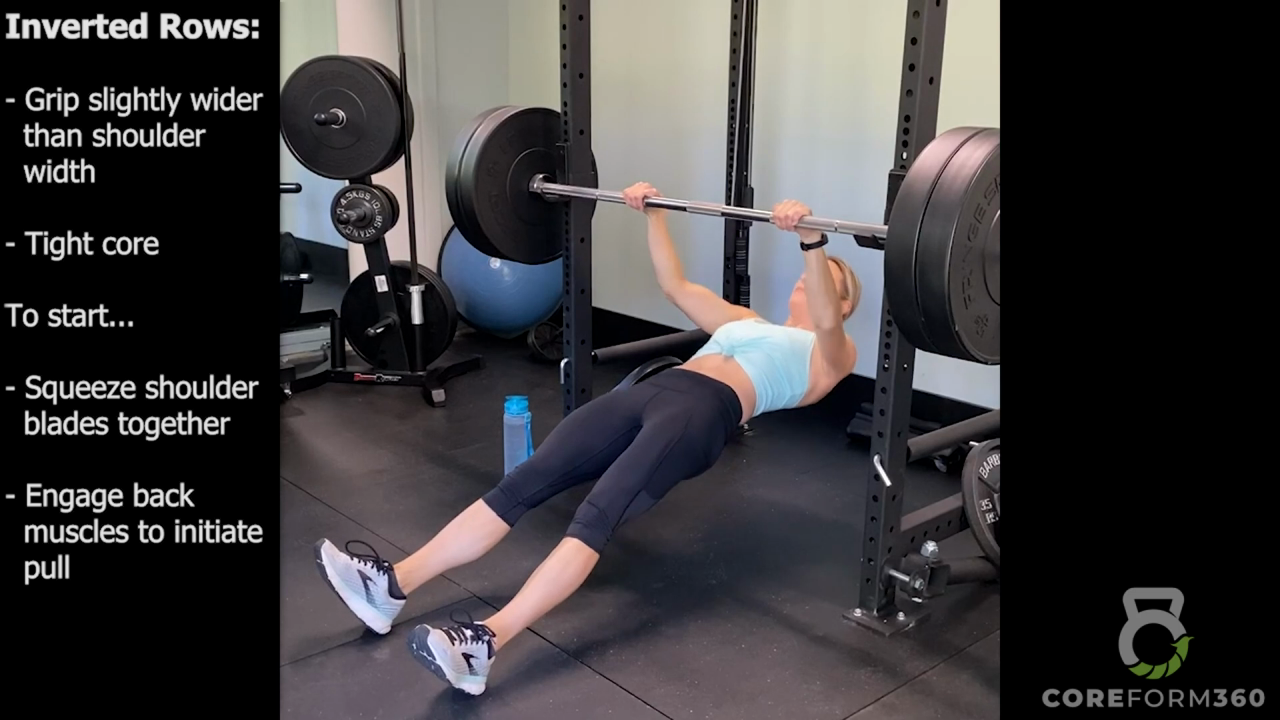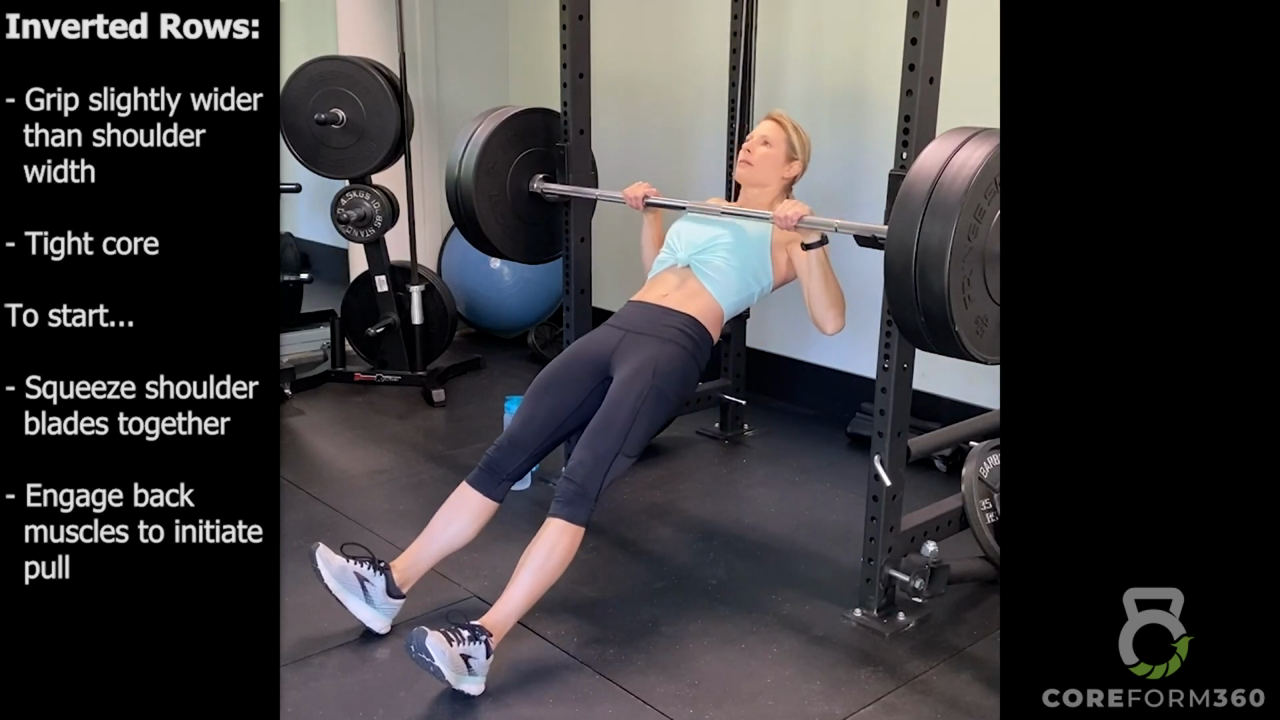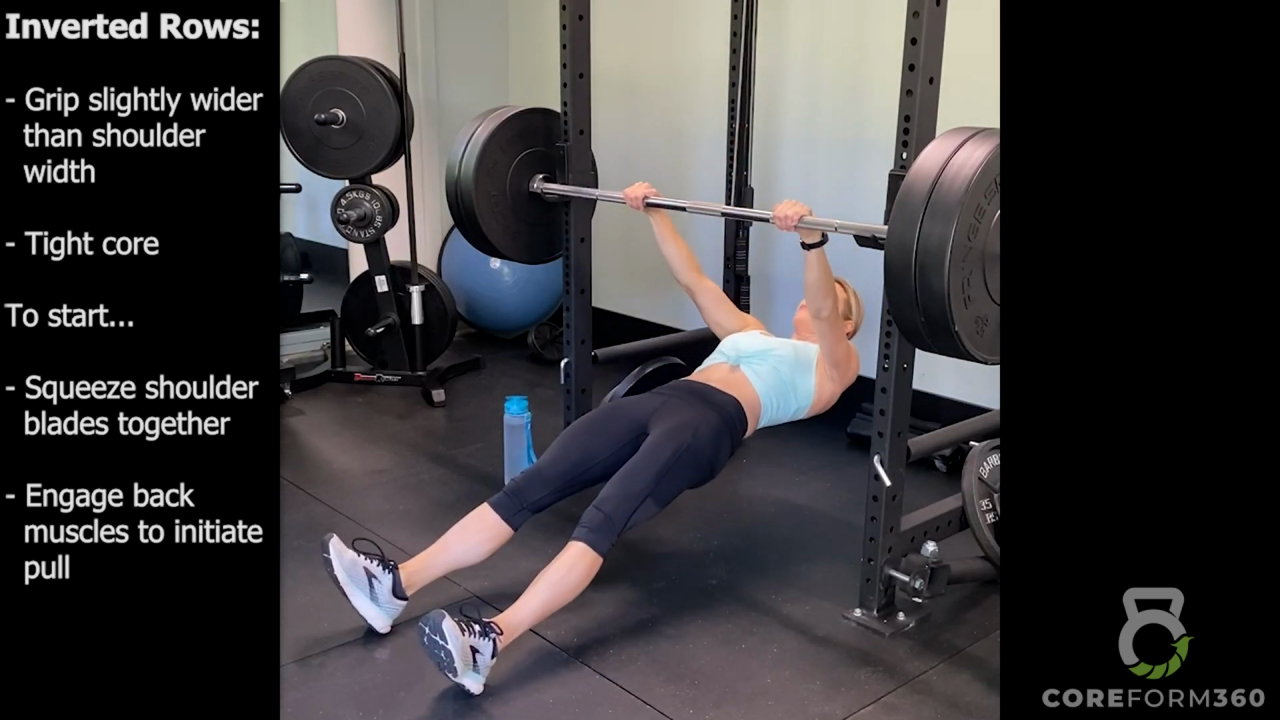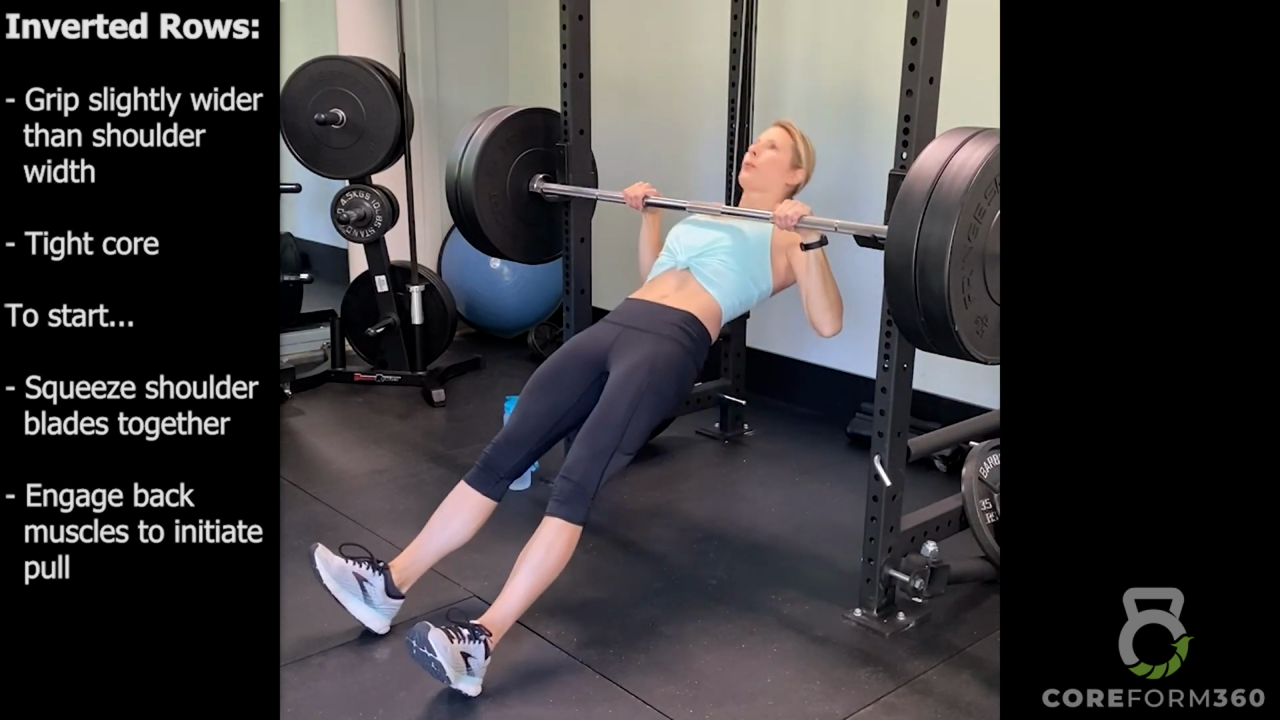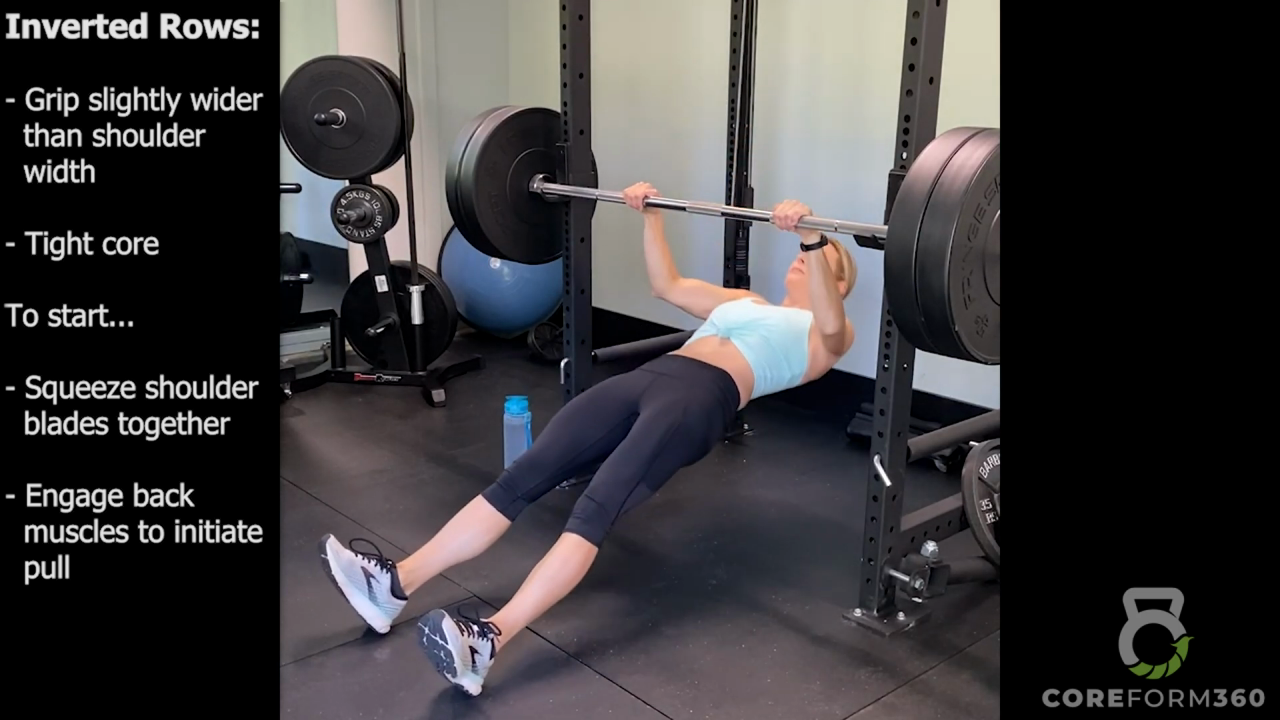
dt=1s
person 1, frame 1
left shoulder: (830, 355)
right shoulder: (748, 321)
left elbow: (826, 321)
right elbow: (676, 285)
left wrist: (812, 242)
right wrist: (653, 214)
left hip: (702, 413)
right hip: (655, 389)
left knee: (595, 518)
right knee: (523, 483)
left ankle: (484, 644)
right ankle: (391, 585)
person 1, frame 2
left shoulder: (786, 234)
right shoulder: (710, 212)
left elbow: (831, 321)
left wrist: (811, 237)
right wrist: (650, 211)
left hip: (672, 348)
right hip: (616, 330)
left knee: (577, 487)
right knee: (503, 458)
left ankle: (481, 642)
right ankle: (390, 584)
person 1, frame 3
left shoulder: (834, 365)
right shoulder: (752, 333)
left elbow: (824, 310)
right elbow: (691, 277)
left wrist: (811, 241)
right wrist: (655, 213)
left hip: (708, 423)
right hip: (658, 400)
left knee: (601, 523)
right knee: (527, 488)
left ankle: (489, 641)
right ankle: (396, 585)
person 1, frame 4
left shoulder: (788, 238)
right shoulder: (712, 214)
left elbow: (828, 323)
left wrist: (809, 237)
right wrist: (648, 213)
left hip: (669, 343)
right hip: (613, 327)
left knee: (574, 485)
right knee: (500, 457)
left ankle: (479, 641)
right ankle: (389, 583)
person 1, frame 5
left shoulder: (823, 331)
right shoulder: (746, 302)
left elbow: (832, 327)
right elbow: (666, 285)
left wrist: (812, 240)
right wrist: (651, 216)
left hip: (699, 397)
right hip: (649, 376)
left knee: (595, 510)
right knee: (520, 478)
left ankle: (487, 641)
right ankle: (394, 584)
